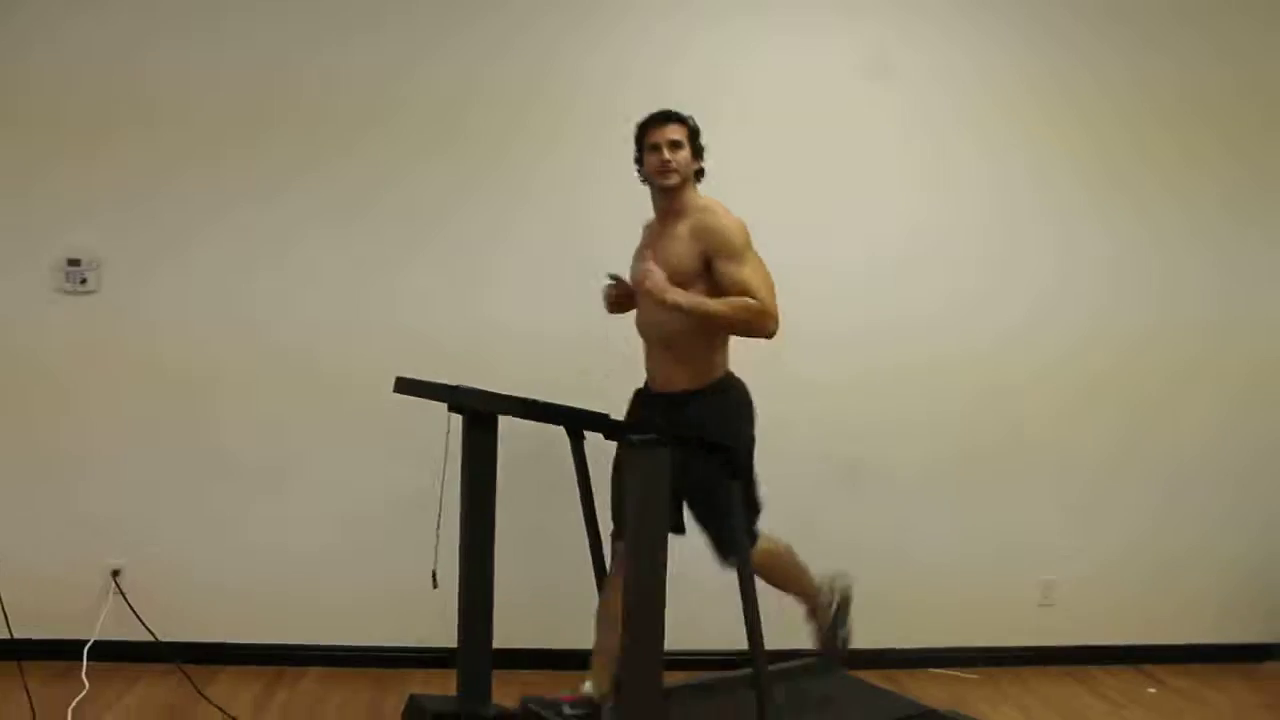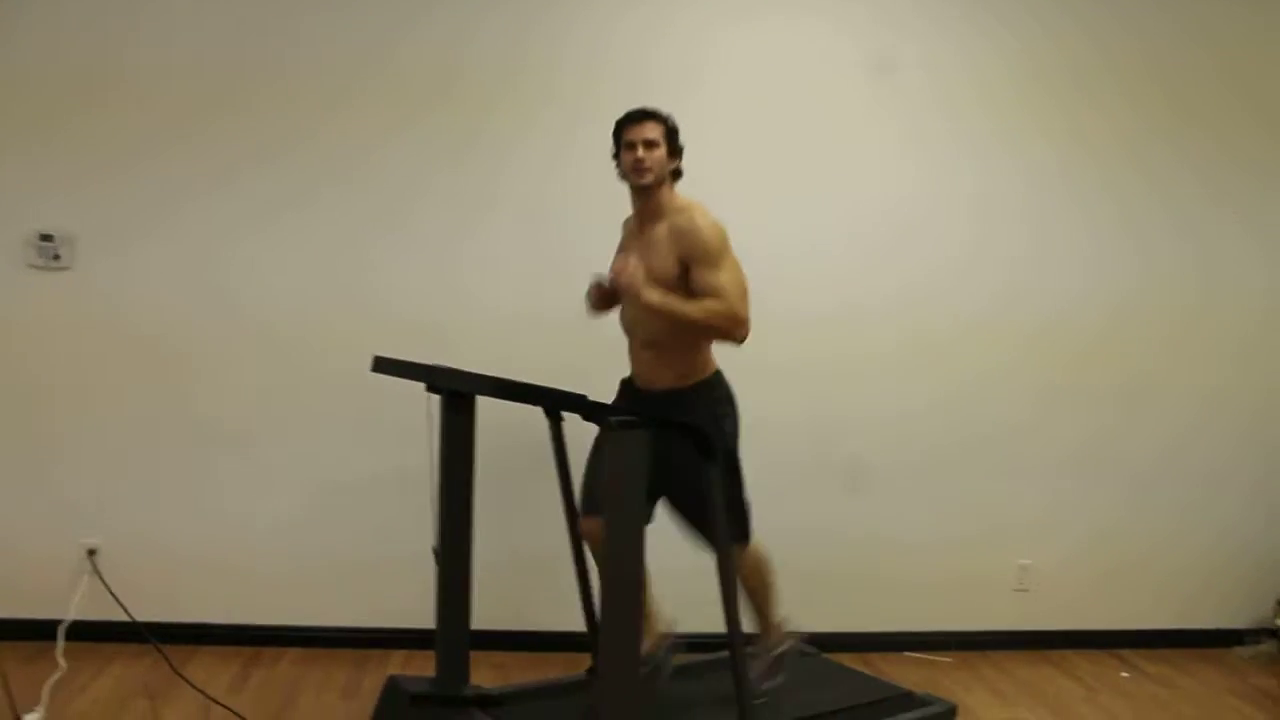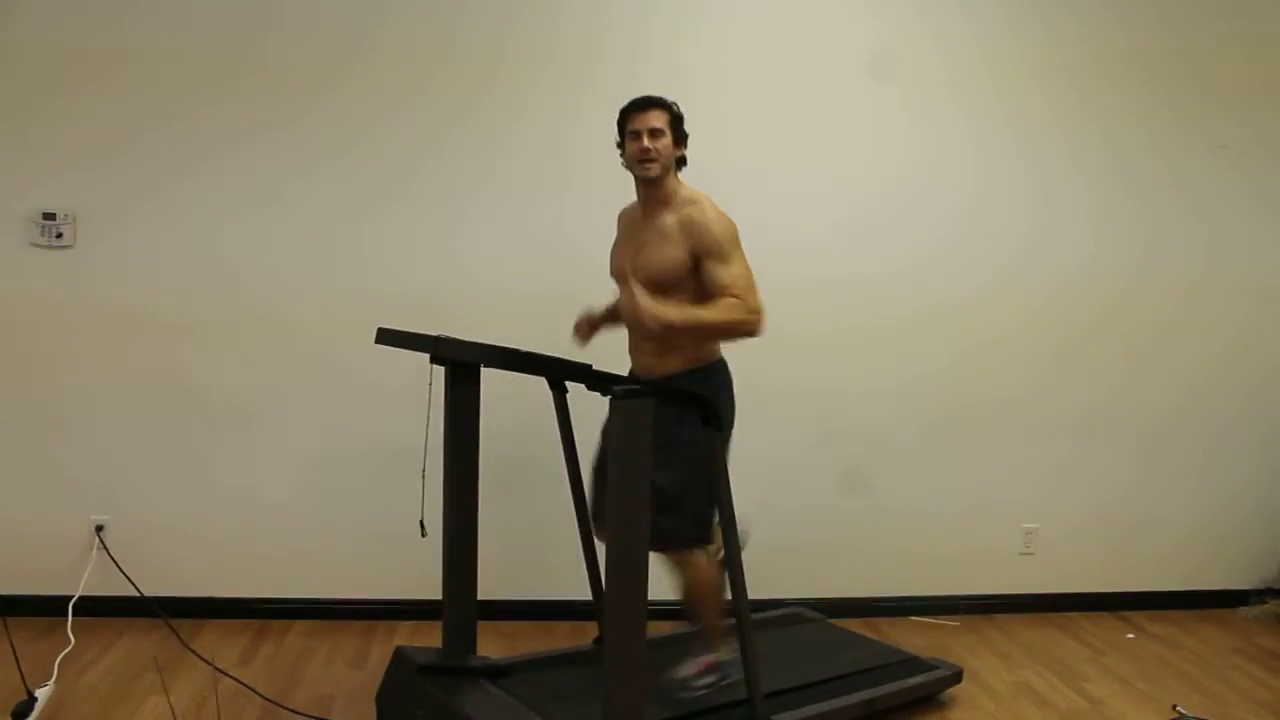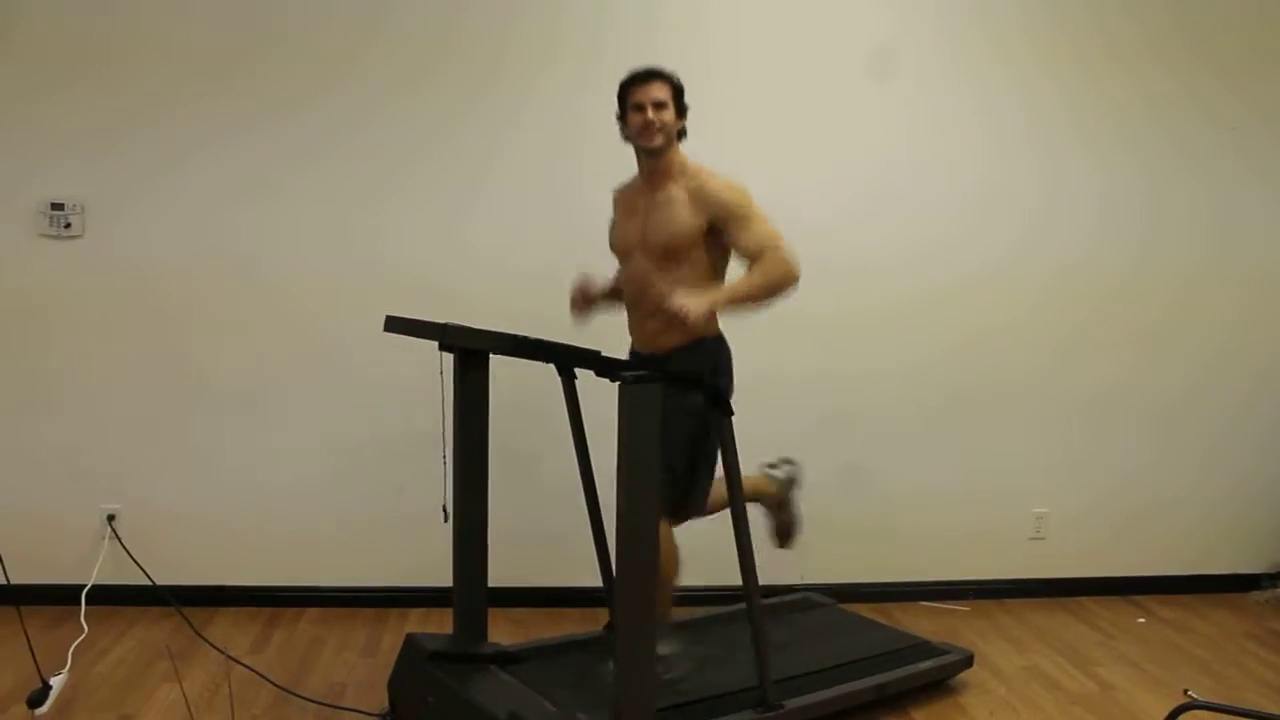
dt=0.7s
person 1, frame 1
left shoulder: (719, 226)
right shoulder: (652, 228)
left elbow: (764, 319)
left wrist: (671, 295)
right wrist: (634, 299)
left hip: (710, 411)
right hip: (654, 405)
left knee: (736, 546)
right knee: (628, 546)
left ankle: (824, 602)
right ankle: (598, 692)
person 1, frame 2
left shoulder: (696, 227)
right shoulder: (632, 226)
left elbow: (736, 322)
left wrist: (648, 296)
right wrist: (613, 296)
left hip: (696, 403)
right hip: (637, 396)
left knee: (725, 540)
right knee: (594, 524)
left ankle: (772, 639)
right ankle: (648, 634)
person 1, frame 3
left shoulder: (705, 221)
right shoulder: (628, 219)
left elbow: (748, 316)
left wrist: (662, 317)
right wrist: (607, 316)
left hip: (695, 391)
right hip: (639, 386)
left knee: (677, 538)
right knee: (608, 522)
left ankle: (718, 648)
right ankle: (712, 538)
person 1, frame 4
left shoulder: (712, 192)
right shoulder: (624, 197)
left elbow: (782, 269)
left wrist: (709, 300)
right wrist: (601, 292)
left hip: (696, 366)
right hip: (644, 363)
right knee: (681, 495)
left ankle: (657, 639)
right ankle: (771, 483)
